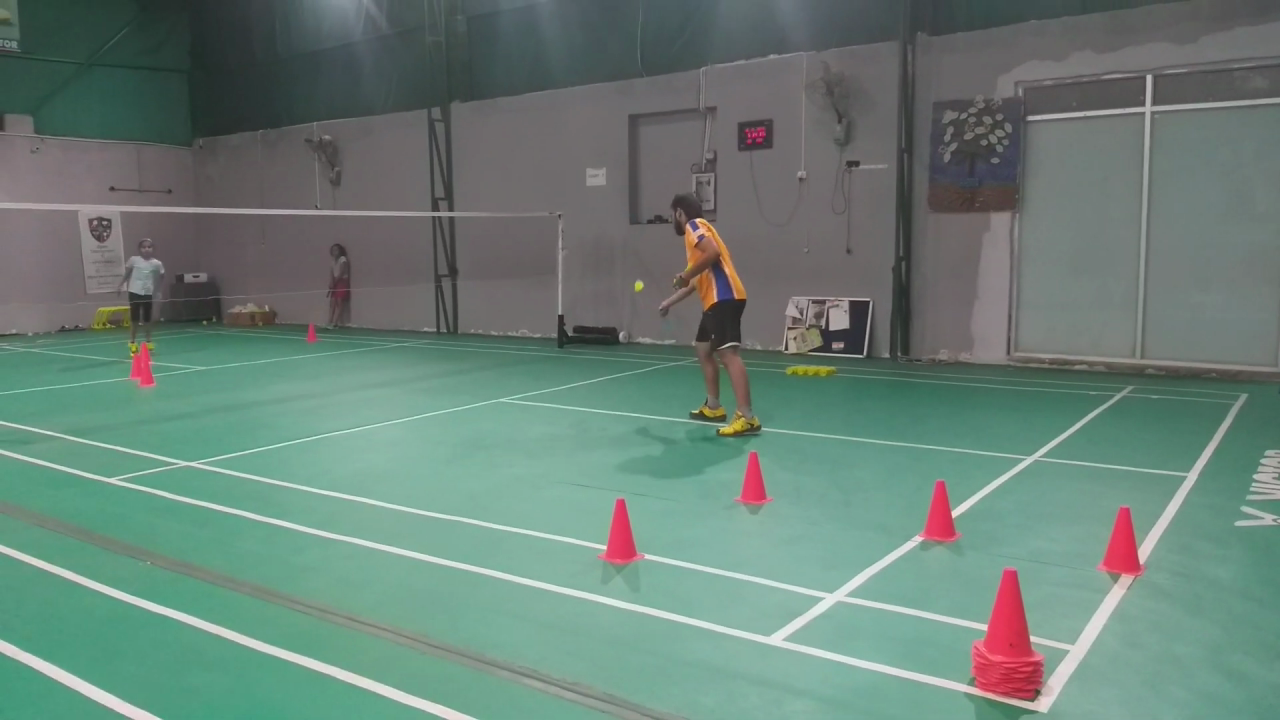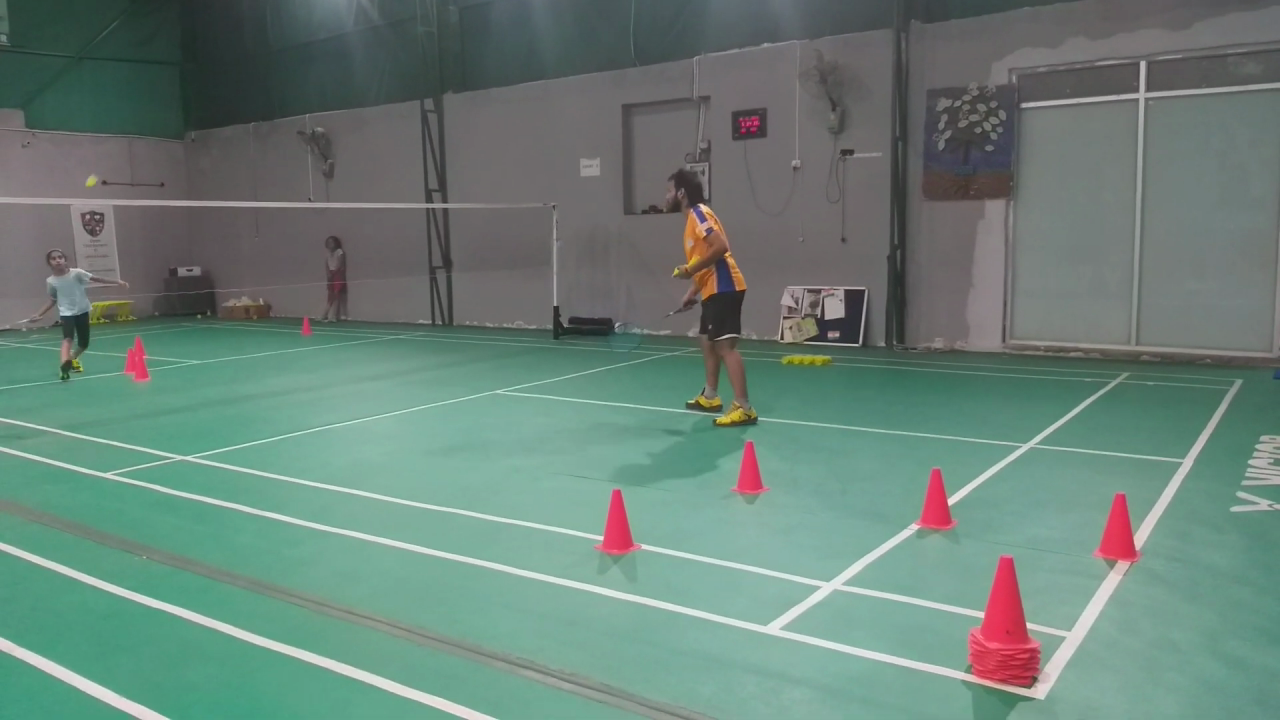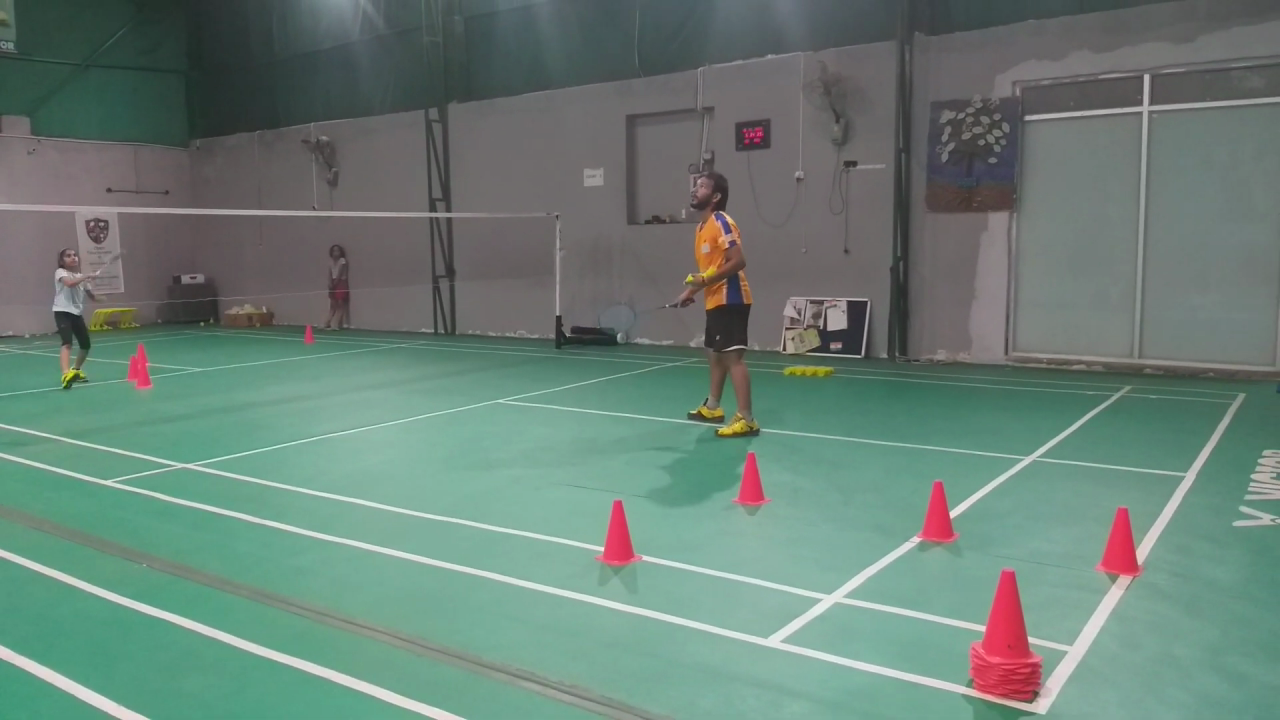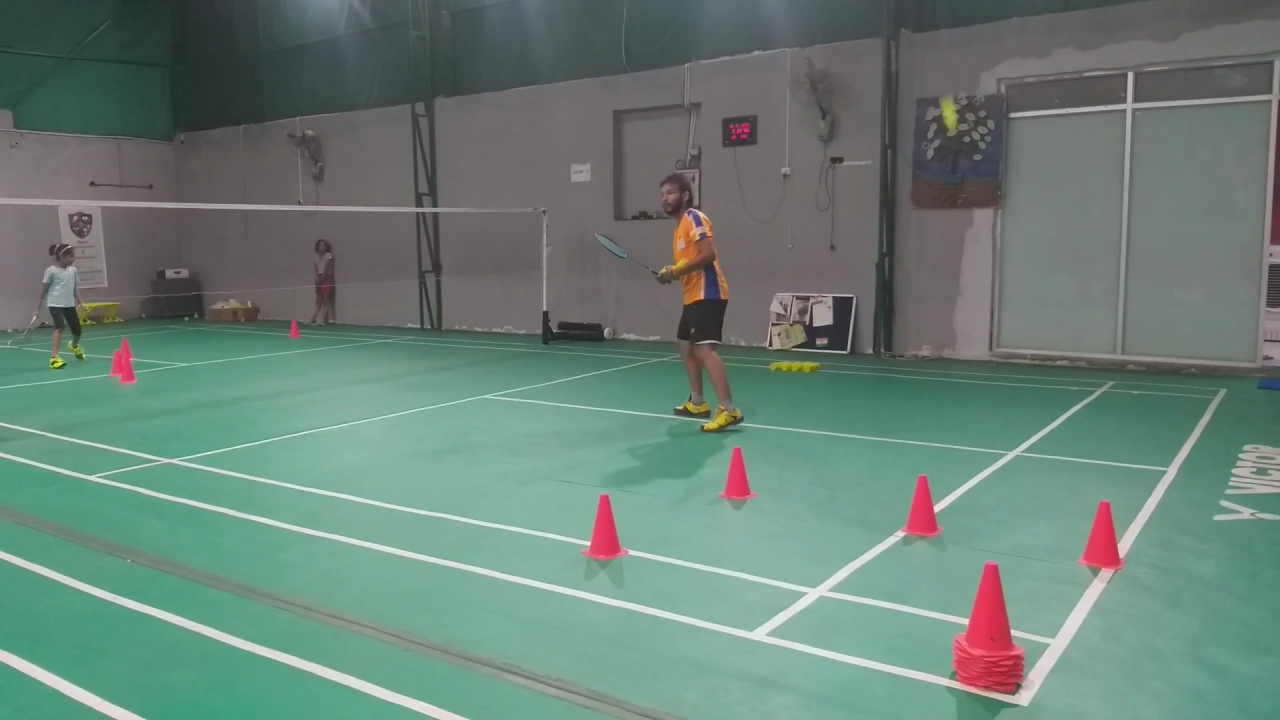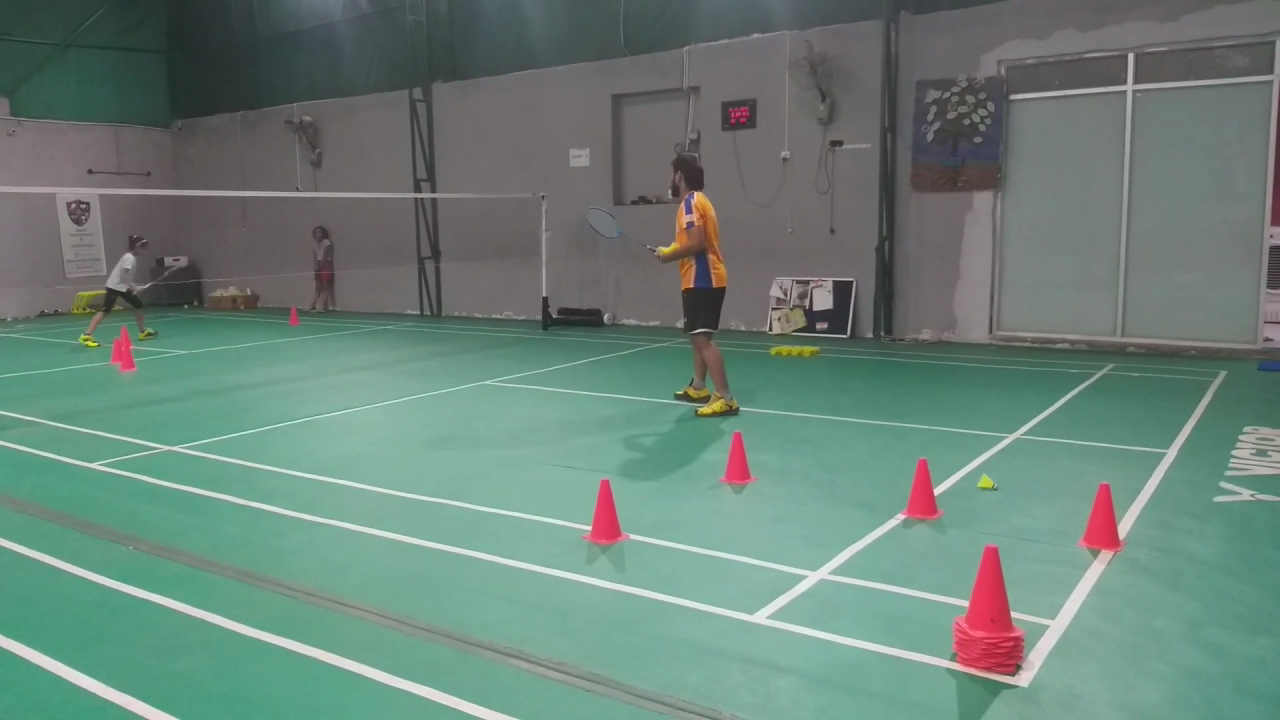
dt=1s
person 1, frame 1
left shoulder: (694, 226)
right shoulder: (692, 239)
left elbow: (714, 253)
right elbow: (692, 285)
left wrist: (686, 275)
right wrist: (669, 301)
left hip: (725, 299)
right hip: (714, 302)
left knee: (728, 355)
right knee: (704, 351)
left ankle: (747, 417)
right ankle: (713, 407)
person 1, frame 2
left shoulder: (699, 213)
right shoulder: (692, 218)
left elbow: (720, 247)
left wrist: (689, 269)
right wrist: (691, 293)
left hip: (723, 289)
right hip: (713, 290)
left knee: (726, 346)
right knee: (708, 343)
left ankle: (744, 408)
right ankle: (710, 397)
person 1, frame 3
left shoulder: (722, 222)
right shoulder: (701, 227)
left elbow: (738, 261)
left wrist: (706, 280)
right wrist: (692, 290)
left hip: (729, 300)
right hip: (715, 302)
left knee: (733, 357)
right knee: (715, 354)
left ankle: (746, 419)
right ankle: (712, 408)
person 1, frame 4
left shoulder: (694, 218)
right shoulder: (681, 225)
left elbow: (707, 255)
left wrist: (675, 271)
right wrist: (672, 273)
left hip: (707, 294)
right hip: (694, 296)
left knee: (704, 350)
right knee: (686, 347)
left ankle: (728, 409)
right ankle: (697, 403)
person 1, frame 5
left shoulder: (690, 202)
right shoulder: (698, 201)
left elbow: (696, 244)
left wrist: (667, 256)
right wrist: (671, 251)
left hip: (701, 281)
right hip: (705, 279)
left knee: (703, 338)
right knee: (697, 336)
left ankle: (725, 399)
right ankle: (698, 388)
